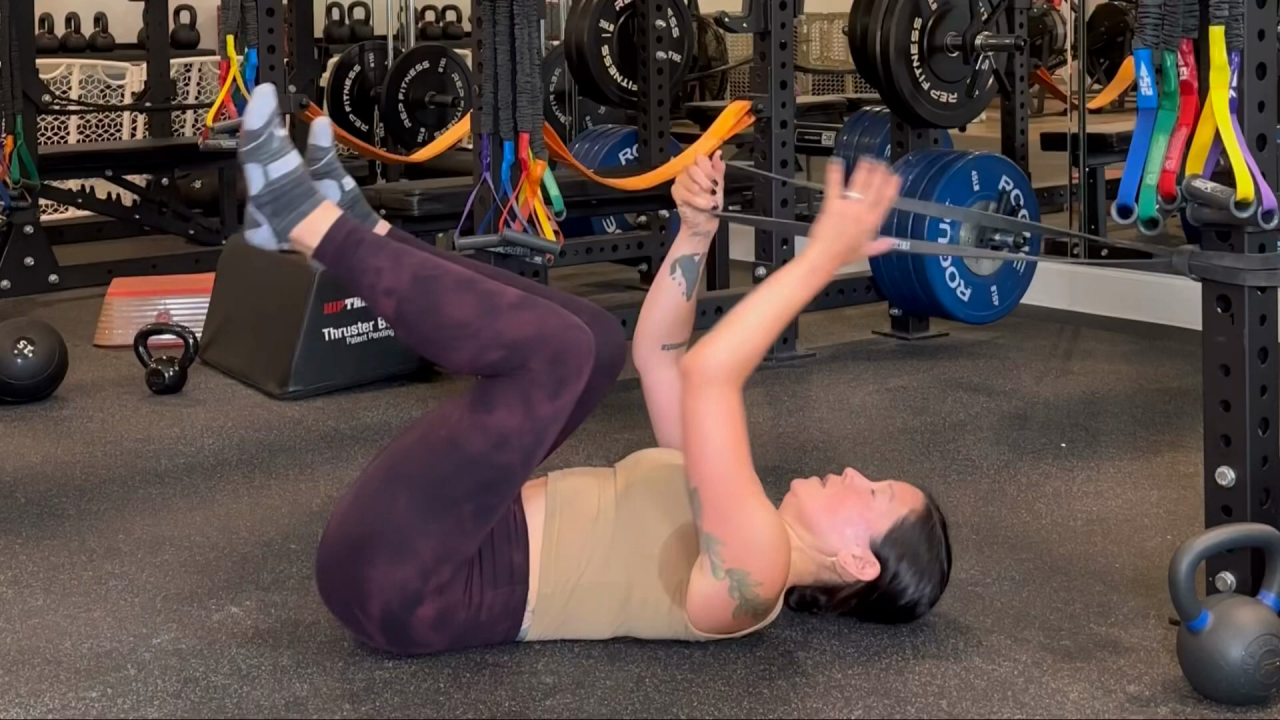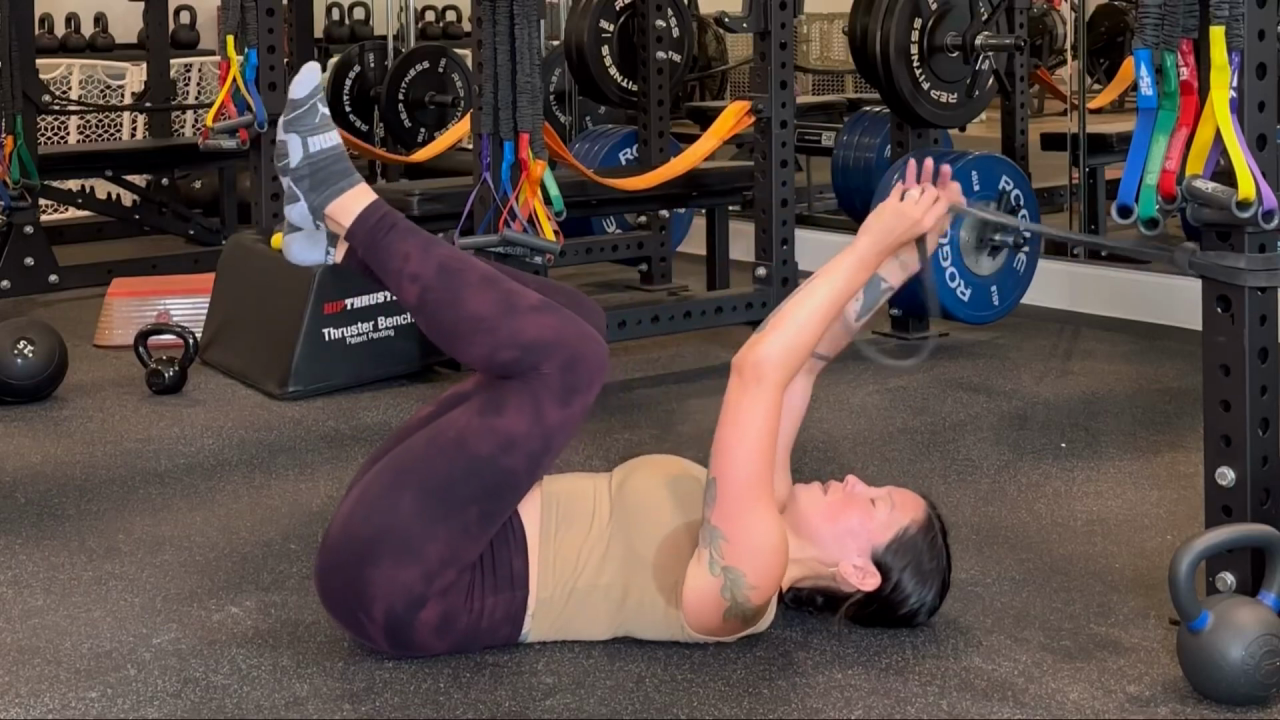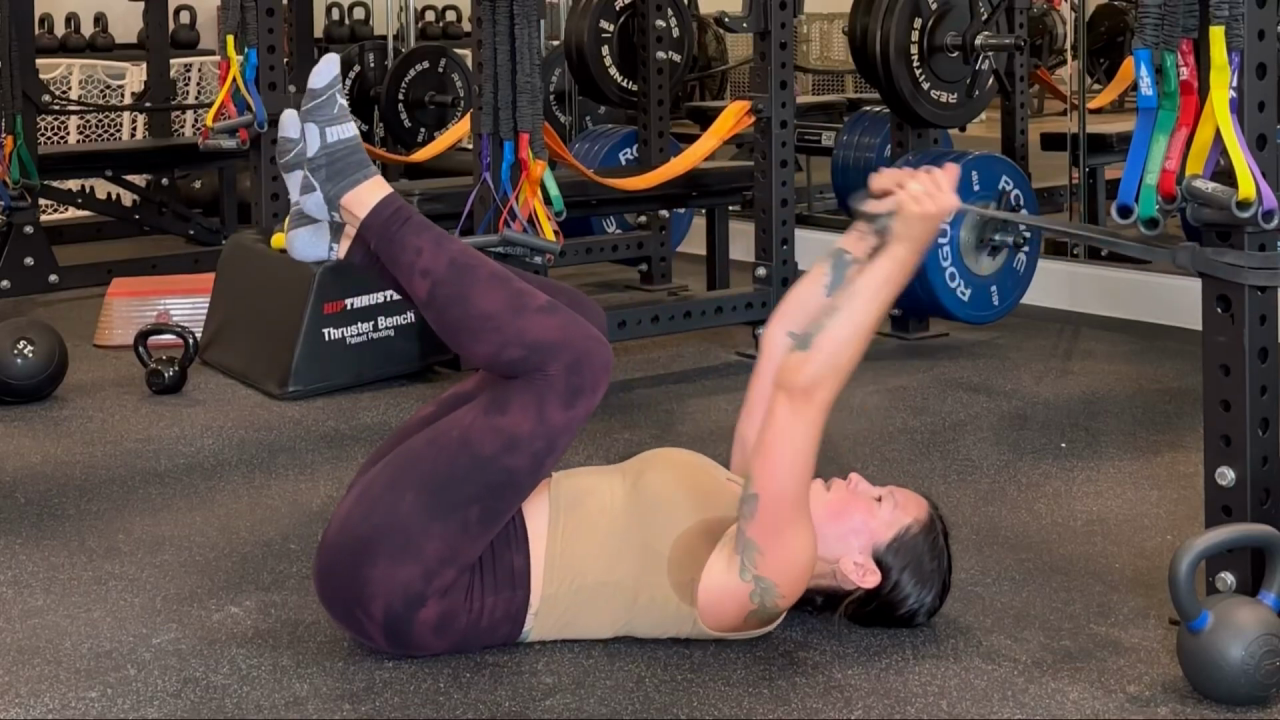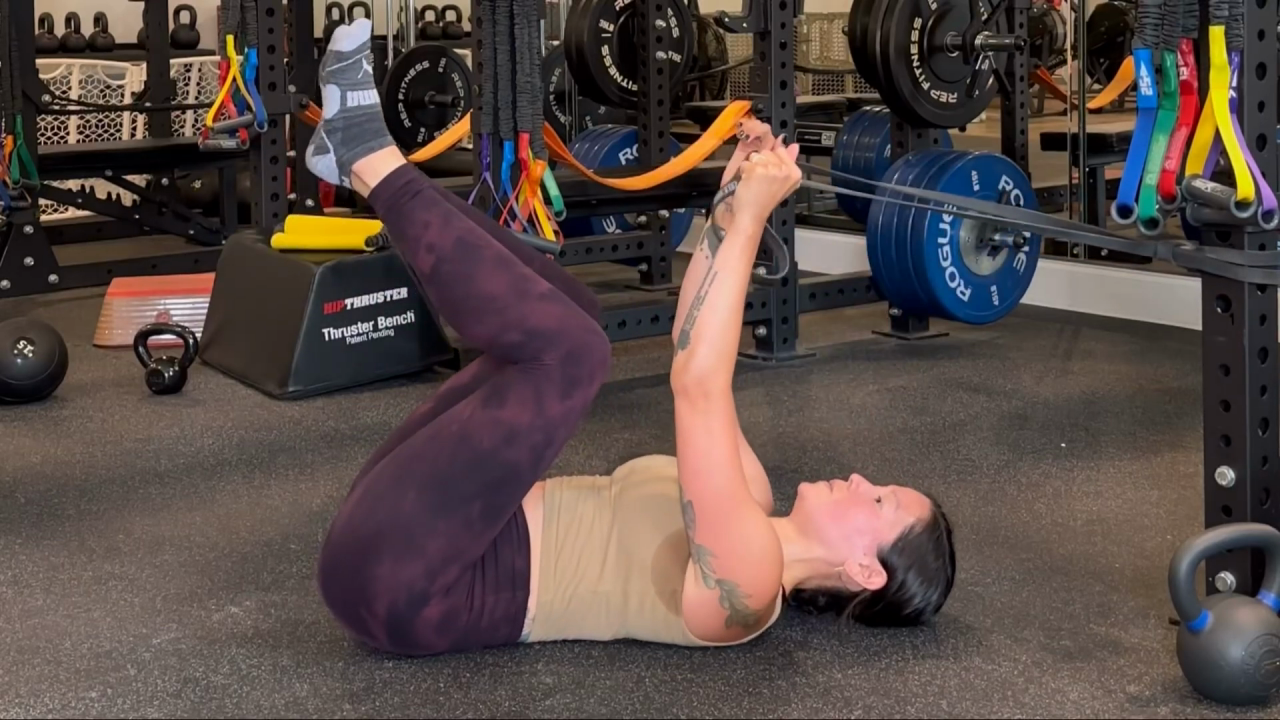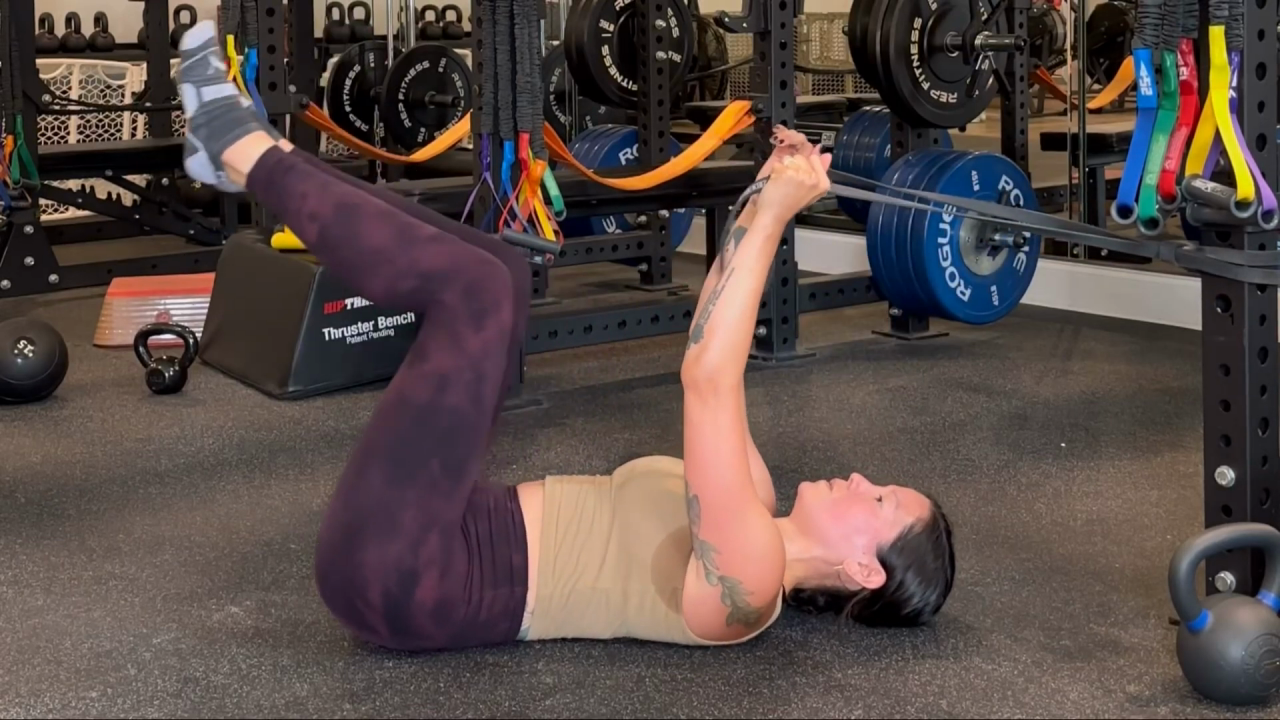
dt=0.7s
person 1, frame 1
left shoulder: (749, 578)
right shoulder: (729, 519)
left elbow: (707, 377)
right elbow: (657, 349)
left wrist: (821, 258)
right wrist: (698, 229)
left hip: (399, 580)
right hip: (397, 535)
left knee: (551, 343)
right knee: (594, 333)
left ankle: (310, 221)
right ankle: (354, 229)
person 1, frame 2
left shoulder: (747, 580)
right shoulder: (764, 519)
left elbow: (758, 371)
right elbow: (795, 361)
left wrist: (872, 248)
right wrist: (890, 266)
left hip: (395, 579)
right hip: (412, 530)
left knee: (564, 352)
right knee: (568, 320)
left ankle: (345, 203)
right ankle: (342, 243)
person 1, frame 3
left shoulder: (764, 584)
right shoulder: (756, 514)
left elbow: (803, 390)
right elbow: (783, 351)
left wrist: (903, 252)
right wrist: (867, 234)
left hip: (394, 576)
right hip: (409, 532)
left knee: (569, 353)
right knee: (569, 320)
left ankle: (360, 195)
right ankle: (347, 231)
person 1, frame 4
left shoulder: (745, 582)
right shoulder: (749, 509)
left elbow: (697, 389)
right elbow: (698, 357)
left wrist: (747, 223)
right wrist: (732, 205)
left hip: (397, 575)
right hip: (426, 523)
left knee: (568, 347)
right knee: (563, 316)
left ankle: (374, 164)
right ankle: (365, 165)
person 1, frame 5
left shoulder: (742, 581)
right shoulder: (748, 521)
left elbow: (708, 382)
right elbow: (717, 364)
left wrist: (771, 219)
right wrist: (762, 204)
left hip: (400, 573)
right hip: (437, 551)
left knee: (472, 285)
right knee: (494, 272)
left ankle: (245, 153)
right ankle: (263, 155)
